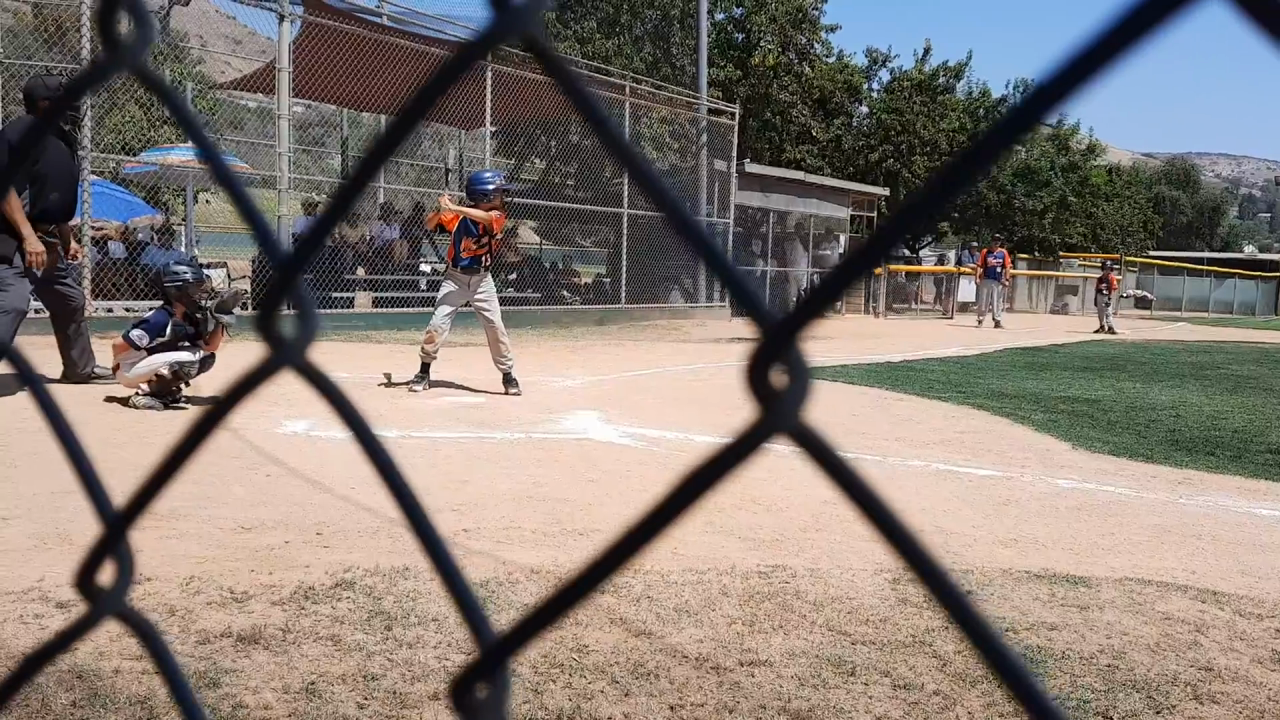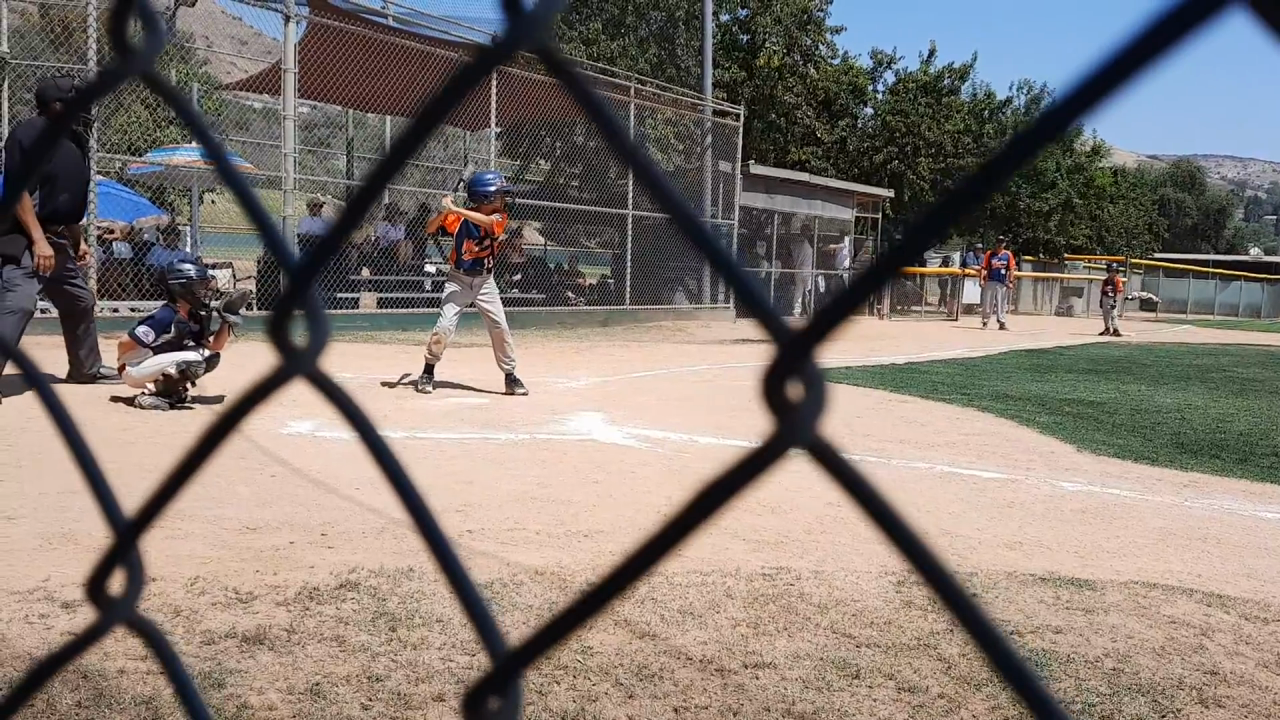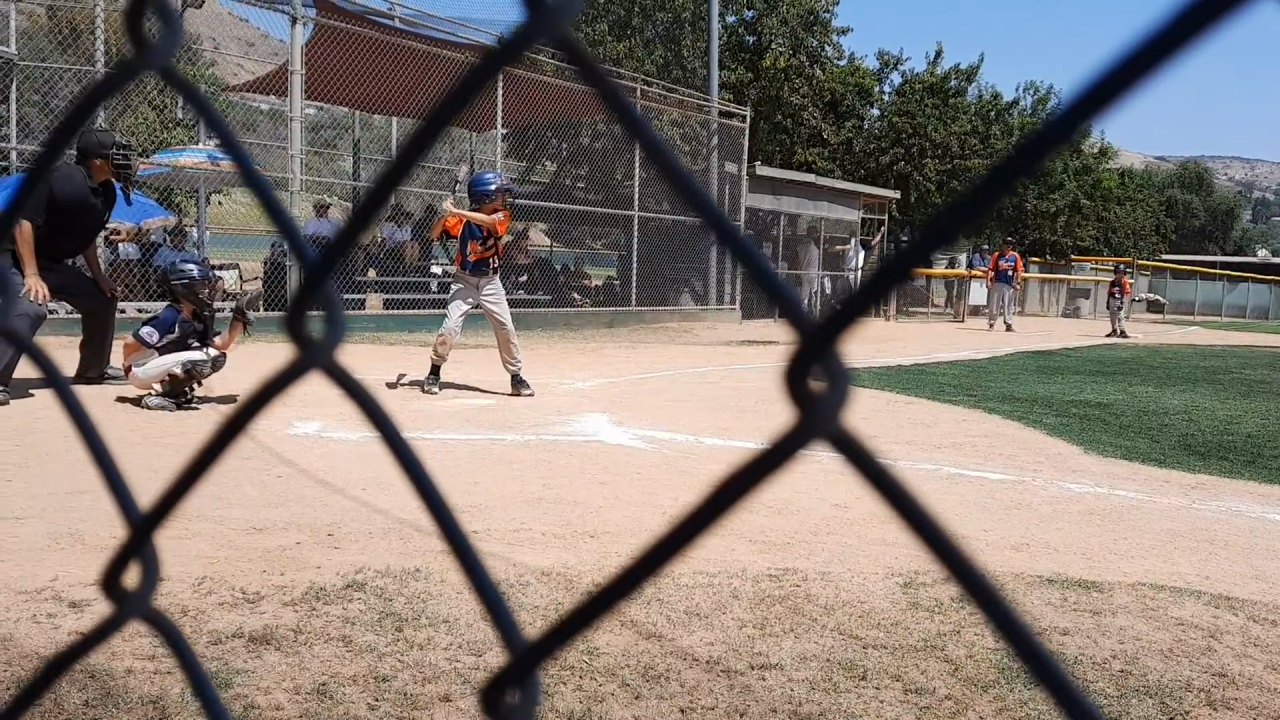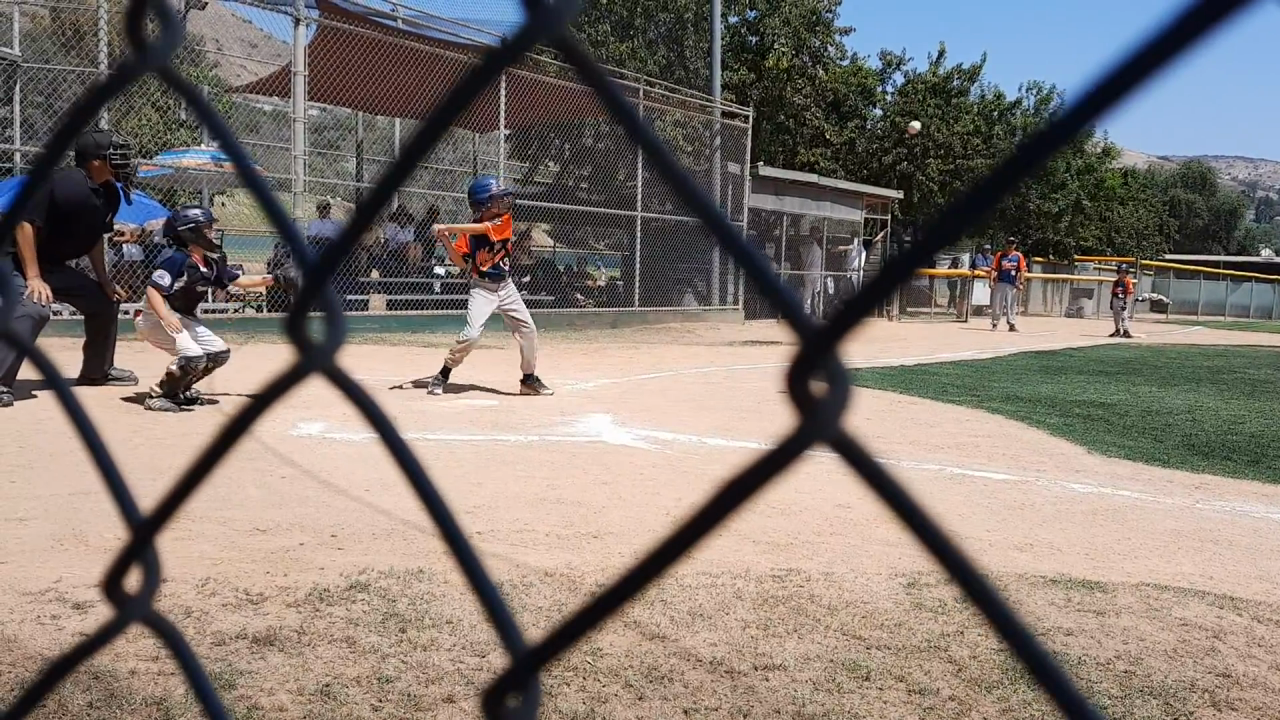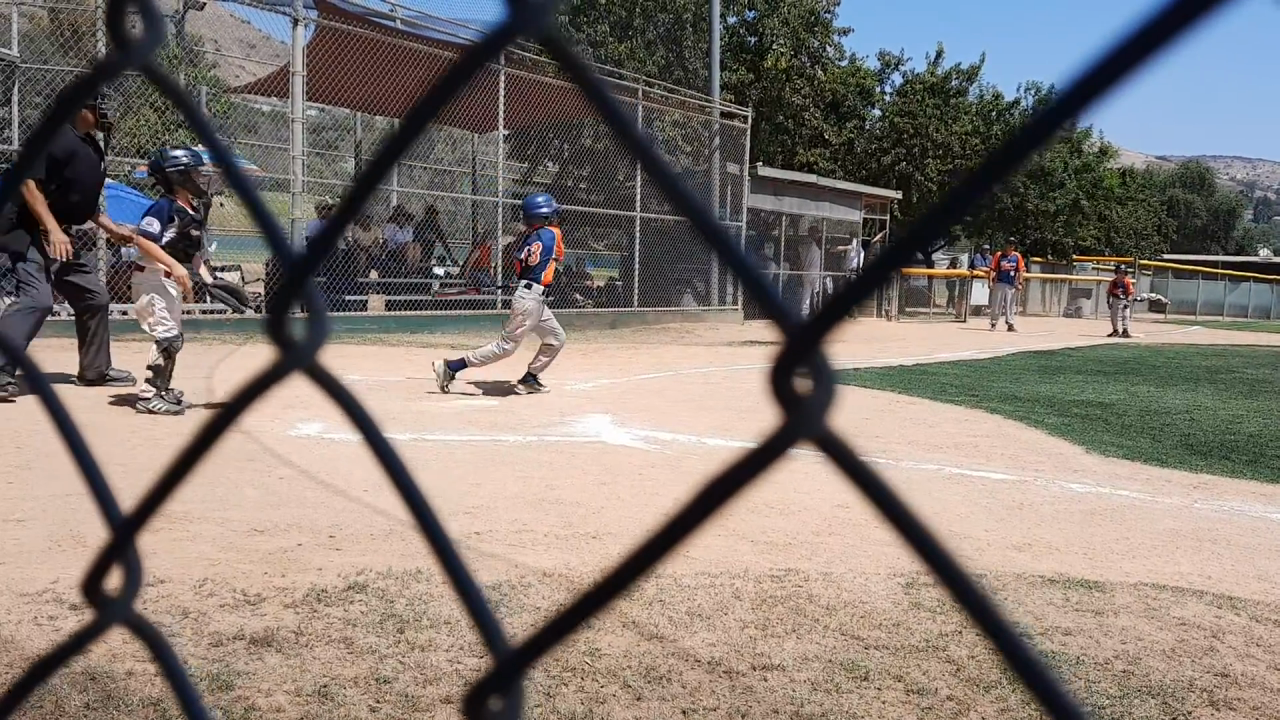
dt=0.7s
person 1, frame 1
left shoulder: (60, 138)
left wrist: (67, 239)
right wrist: (29, 237)
left hip: (49, 241)
left knee: (72, 302)
left ankle: (81, 367)
person 1, frame 2
left shoulder: (73, 139)
right shoulder: (30, 133)
left wrist: (78, 240)
right wrist: (39, 241)
left hip: (59, 243)
right hip: (27, 241)
left knee: (81, 302)
left ankle: (86, 369)
person 1, frame 3
left shoulder: (107, 192)
right shoulder: (63, 180)
right elbow: (23, 221)
left wrist: (99, 276)
right wrist: (31, 274)
left hip: (53, 262)
left knee: (102, 299)
right knee: (30, 306)
left ankle: (93, 369)
person 1, frame 4
left shoulder: (110, 194)
right shoulder: (63, 183)
left elbow: (95, 237)
right elbow: (25, 224)
left wrist: (104, 280)
right wrist: (33, 277)
left hip: (55, 264)
left knee: (105, 301)
right knee: (34, 309)
left ankle: (97, 371)
person 1, frame 5
left shoulder: (93, 146)
right shoulder: (53, 136)
right elbow: (28, 184)
left wrist: (111, 228)
right wrist: (53, 228)
left hip: (64, 238)
right hip: (32, 235)
left knee: (95, 298)
right knee: (37, 300)
left ankle: (95, 370)
person 2, frame 1
left shoulder: (498, 215)
right shoulder: (457, 215)
left elbow: (485, 218)
right elbow: (429, 226)
left wrist: (453, 207)
right wrist: (441, 210)
left hip: (482, 280)
right hip: (455, 278)
left knee: (496, 327)
right knee: (438, 325)
left ankle: (508, 376)
right ankle: (423, 372)
person 2, frame 2
left shoulder: (500, 218)
right shoulder: (459, 217)
left elbow: (486, 221)
right elbow: (430, 229)
left wrist: (455, 209)
right wrist: (445, 211)
left hip: (485, 282)
right hip: (458, 280)
left knee: (500, 328)
right knee: (444, 327)
left ankle: (510, 376)
right ankle: (428, 372)
person 2, frame 3
left shoulder: (502, 216)
right shoulder: (462, 219)
left elbow: (488, 221)
right elbow: (434, 234)
left wrist: (456, 212)
right wrist: (446, 214)
left hip: (491, 282)
right hip: (464, 281)
left knee: (506, 329)
right knee: (450, 327)
left ankle: (516, 378)
right ankle: (434, 374)
person 2, frame 4
left shoulder: (504, 219)
right shoulder: (467, 230)
left elbow: (481, 228)
right elbow: (459, 262)
left wrist: (448, 228)
right wrist: (446, 240)
left hip: (505, 286)
right hip: (482, 288)
left knee: (527, 330)
right knee: (471, 334)
left ankle: (529, 379)
right ankle: (442, 376)
person 2, frame 5
left shoulder: (528, 239)
right shoulder: (554, 234)
left elbow: (519, 270)
right elbow: (557, 260)
left hip: (526, 295)
right hip: (530, 297)
left knee: (556, 338)
right knee: (504, 347)
left ankle: (529, 379)
right ankle: (449, 367)
person 3, frame 1
left shoulder: (189, 318)
right shoulder: (160, 319)
left elbow: (210, 347)
right elbow: (118, 345)
right wrist: (124, 360)
left hip: (151, 364)
right hip: (129, 370)
left knee: (205, 357)
right knee: (186, 362)
left ankle: (163, 390)
right ankle: (144, 393)
person 3, frame 2
left shoulder: (194, 317)
right shoulder: (165, 316)
left elbow: (215, 346)
right elbow: (125, 343)
left wrist: (227, 319)
right wrist: (125, 364)
left hip: (157, 364)
right hip: (135, 370)
left knee: (210, 356)
right knee: (193, 361)
left ankle: (168, 389)
right ankle: (150, 393)
person 3, frame 3
left shoulder: (199, 317)
right shoulder: (169, 317)
left elbow: (221, 344)
right elbow: (130, 344)
left wrist: (239, 318)
right wrist: (129, 367)
left hip: (163, 365)
right hip: (142, 371)
left knee: (216, 357)
right knee: (200, 361)
left ankle: (176, 391)
right ankle: (157, 395)
person 3, frame 4
left shoulder: (211, 263)
right shoulder: (177, 259)
left elbow: (239, 281)
right elbow: (152, 290)
left wrist: (271, 279)
right wrist: (166, 316)
left hip: (183, 319)
right hip: (154, 318)
left knee: (219, 352)
right knee: (194, 356)
left ankle: (179, 389)
right ankle: (158, 394)
person 3, frame 5
left shoulder: (194, 210)
right shoulder: (164, 206)
left elbow: (192, 252)
right elbow: (143, 240)
right wrist: (174, 265)
left hip: (171, 281)
right hip: (154, 278)
left knee: (173, 338)
right knee: (166, 337)
left ankle: (163, 390)
right ankle: (149, 396)
